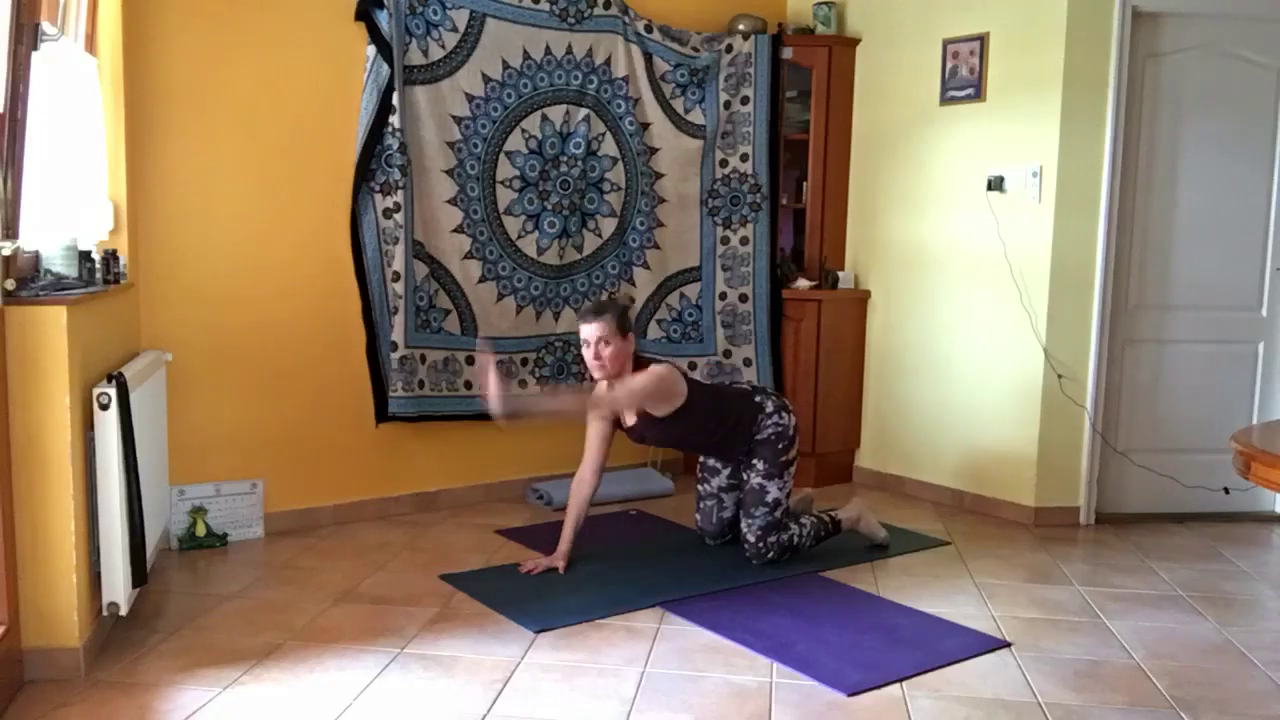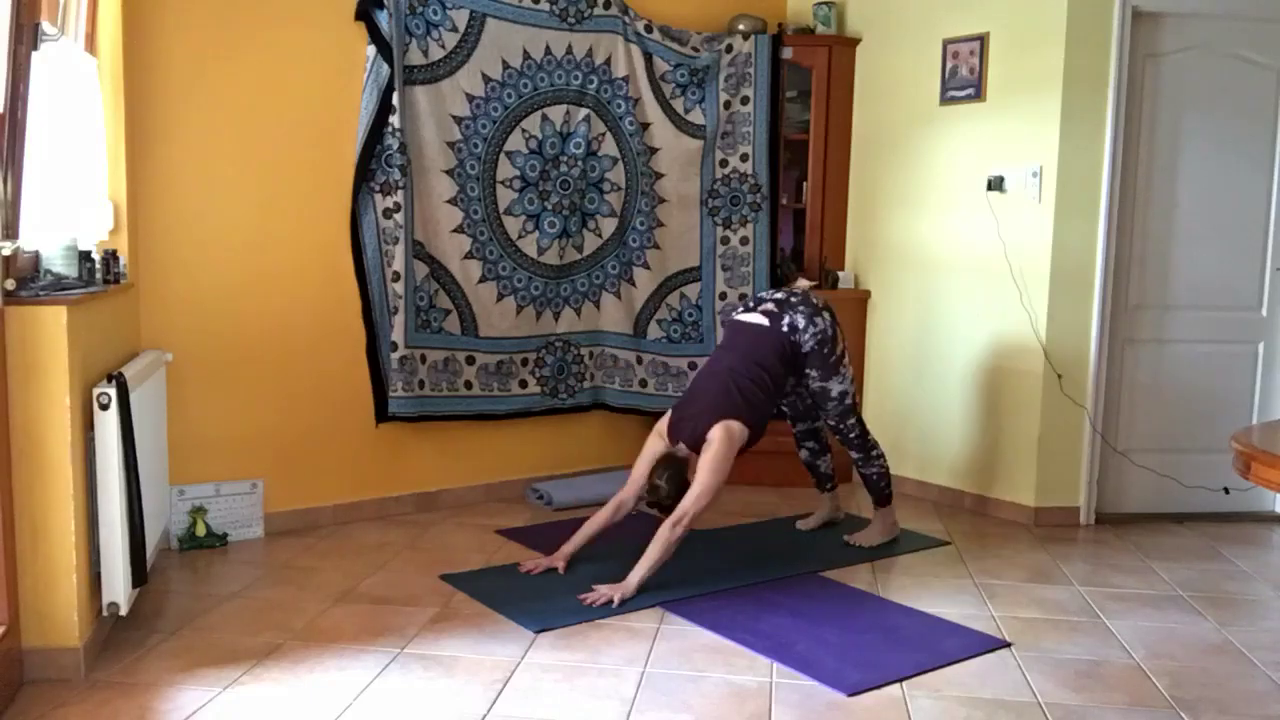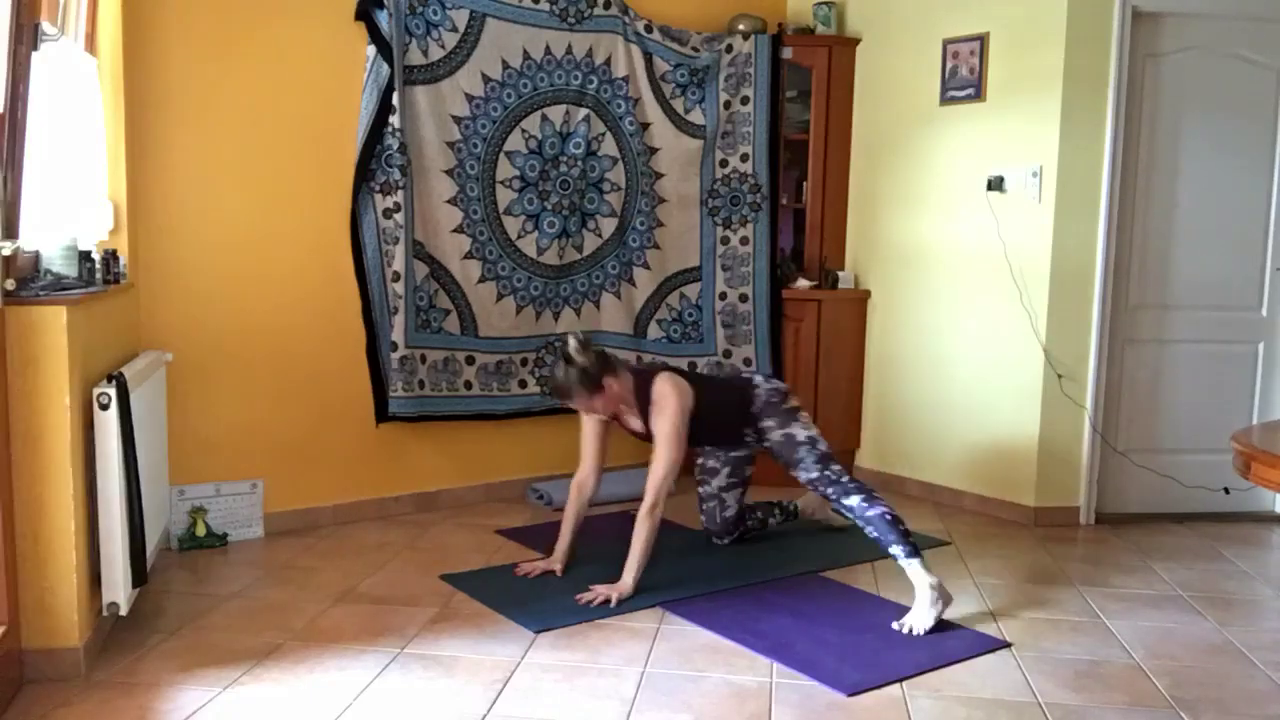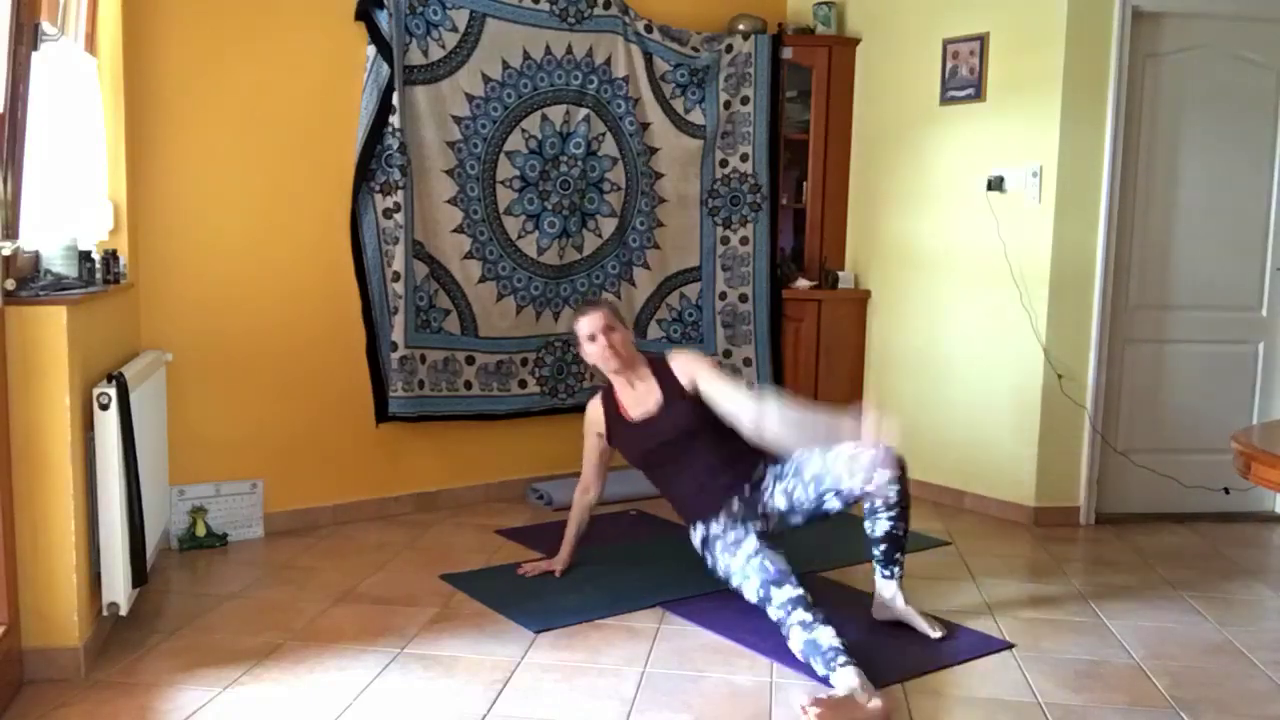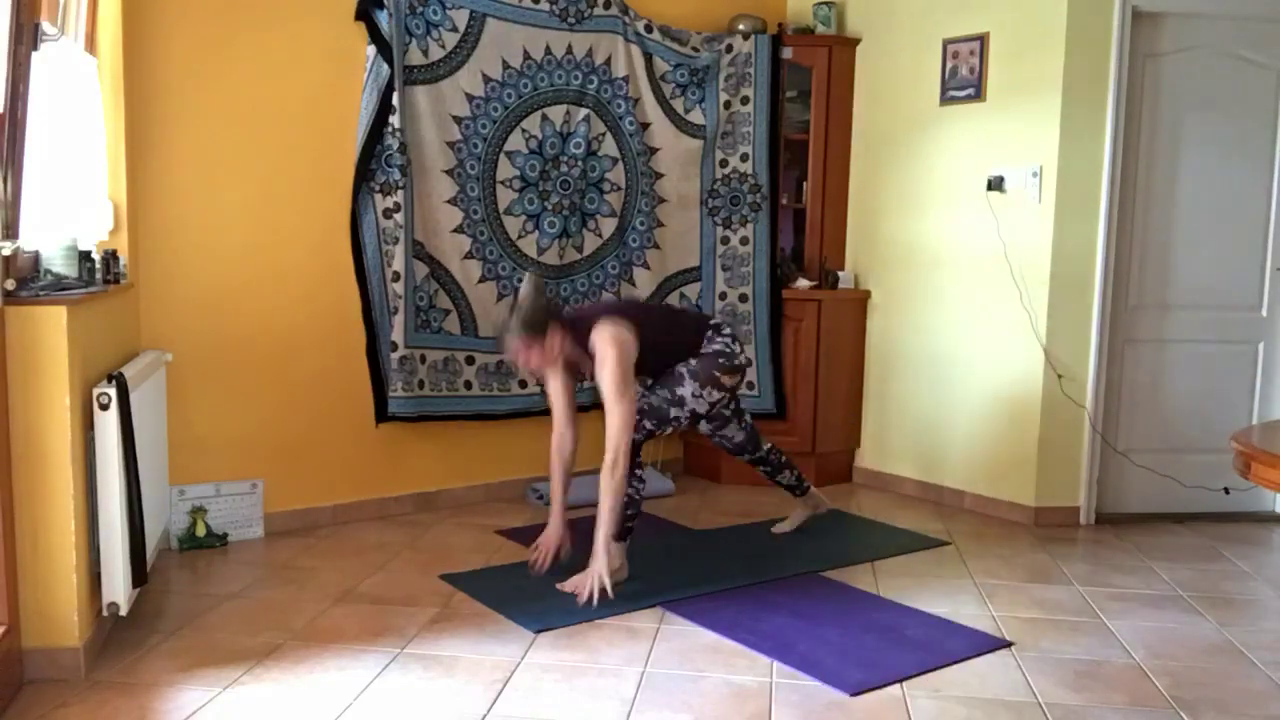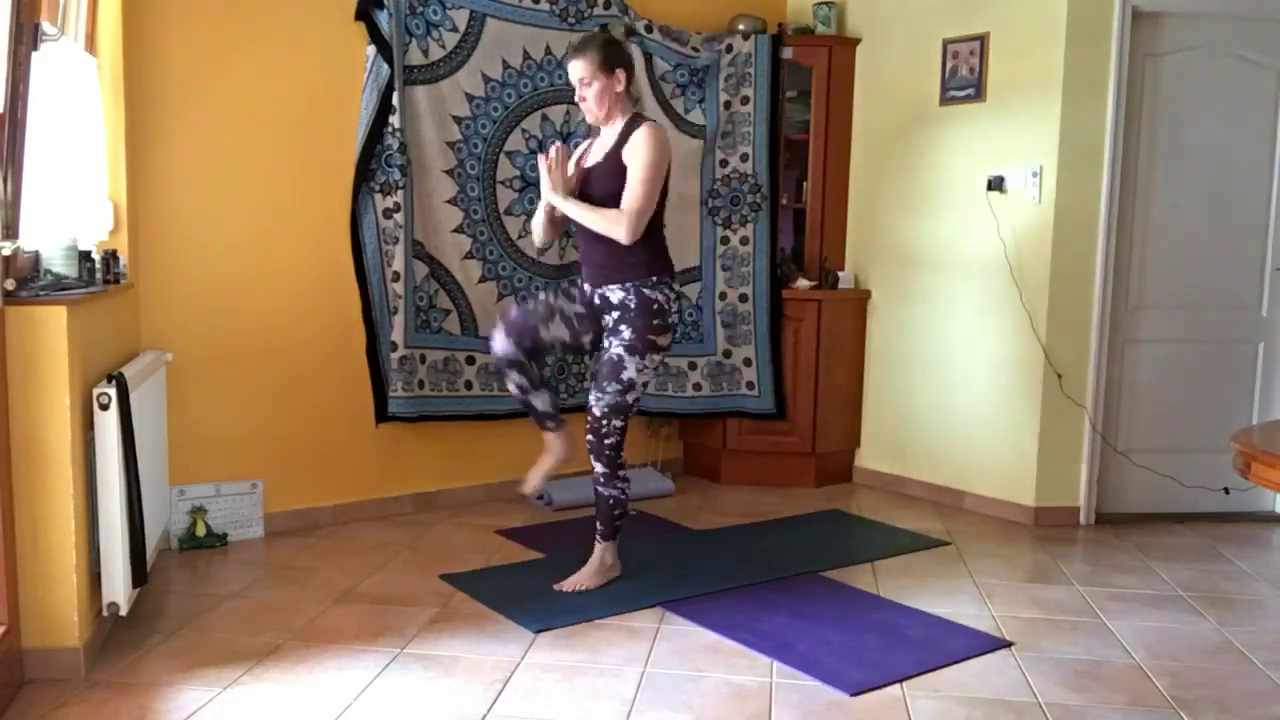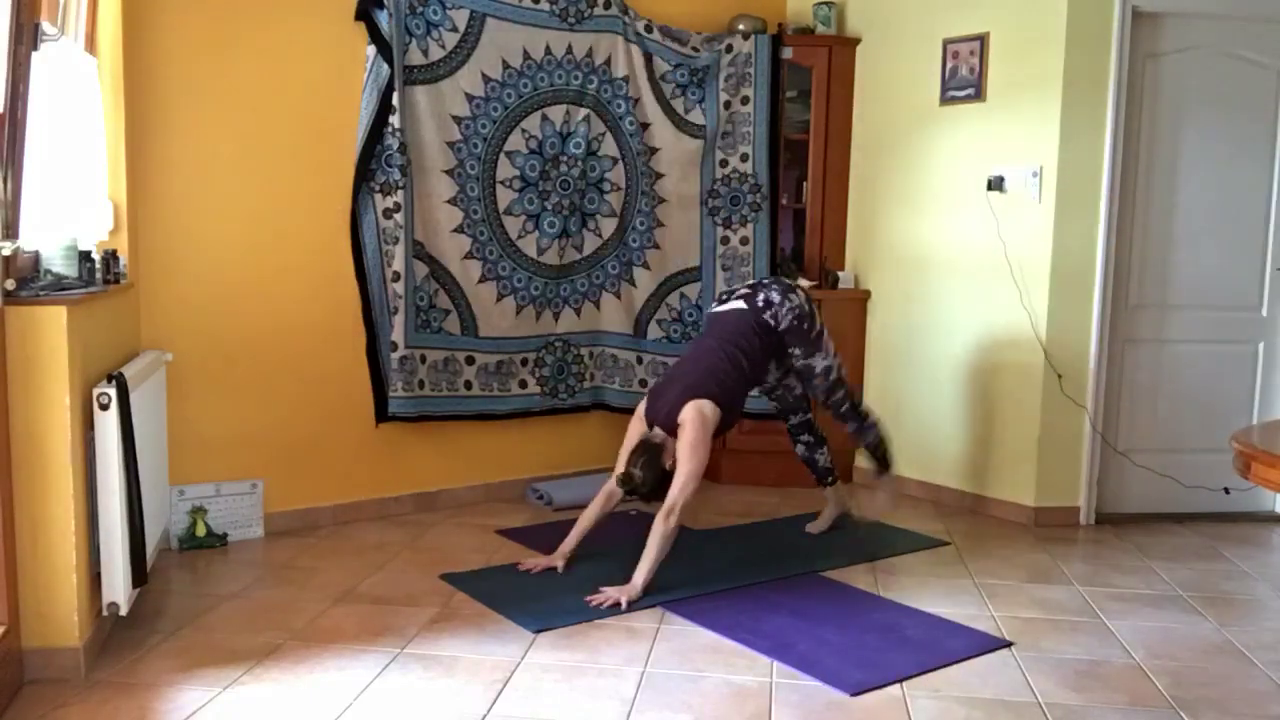
dt=0.5s
person 1, frame 1
left shoulder: (658, 380)
right shoulder: (602, 390)
right elbow: (587, 475)
right wrist: (561, 551)
left hip: (766, 426)
right hip: (727, 447)
left knee: (760, 548)
right knee: (713, 532)
left ankle: (846, 517)
right ankle: (788, 501)
person 1, frame 2
left shoulder: (720, 438)
right shoulder: (669, 429)
left elbow: (679, 523)
right elbow: (623, 500)
left wrist: (629, 585)
right wrist: (564, 552)
left ankle: (884, 516)
right ankle: (828, 502)
person 1, frame 3
left shoulder: (665, 393)
right shoulder: (597, 402)
left elbow: (655, 498)
right elbow: (585, 481)
left wrist: (629, 580)
right wrist: (559, 554)
left hip: (760, 403)
right hip: (724, 439)
left knee: (827, 481)
right knee: (722, 529)
left ankle: (923, 580)
right ankle: (801, 508)
person 1, frame 4
left shoulder: (682, 367)
right shoulder: (598, 413)
left elbow: (749, 406)
right elbow: (588, 491)
right wrist: (562, 557)
left hip: (762, 484)
left knee: (884, 469)
right knee: (770, 584)
left ankle: (890, 593)
right ankle: (852, 685)
person 1, frame 5
left shoulder: (607, 342)
right shoulder: (560, 341)
left elbow: (616, 453)
right elbow: (564, 435)
left wrist: (602, 550)
right wrist: (556, 521)
left hip: (713, 350)
right hip: (678, 361)
left knee: (633, 434)
right knee: (739, 440)
right ankle: (809, 498)
person 1, frame 6
left shoulder: (646, 137)
right shoulder: (582, 151)
left elbow: (628, 230)
right elbow: (541, 238)
left wrist: (567, 197)
right wrist: (551, 195)
left hip: (641, 300)
right hip: (596, 293)
left knee: (605, 427)
right knee: (508, 339)
left ankle: (606, 556)
right ankle: (555, 435)
person 1, frame 7
left shoulder: (692, 417)
right shoulder: (648, 416)
left elbow: (670, 513)
right elbow: (612, 490)
left wrist: (634, 586)
right wrist: (562, 552)
left hip: (776, 310)
right hip: (735, 309)
left knee: (836, 399)
right knee: (795, 410)
left ankle: (880, 462)
right ankle: (835, 500)
